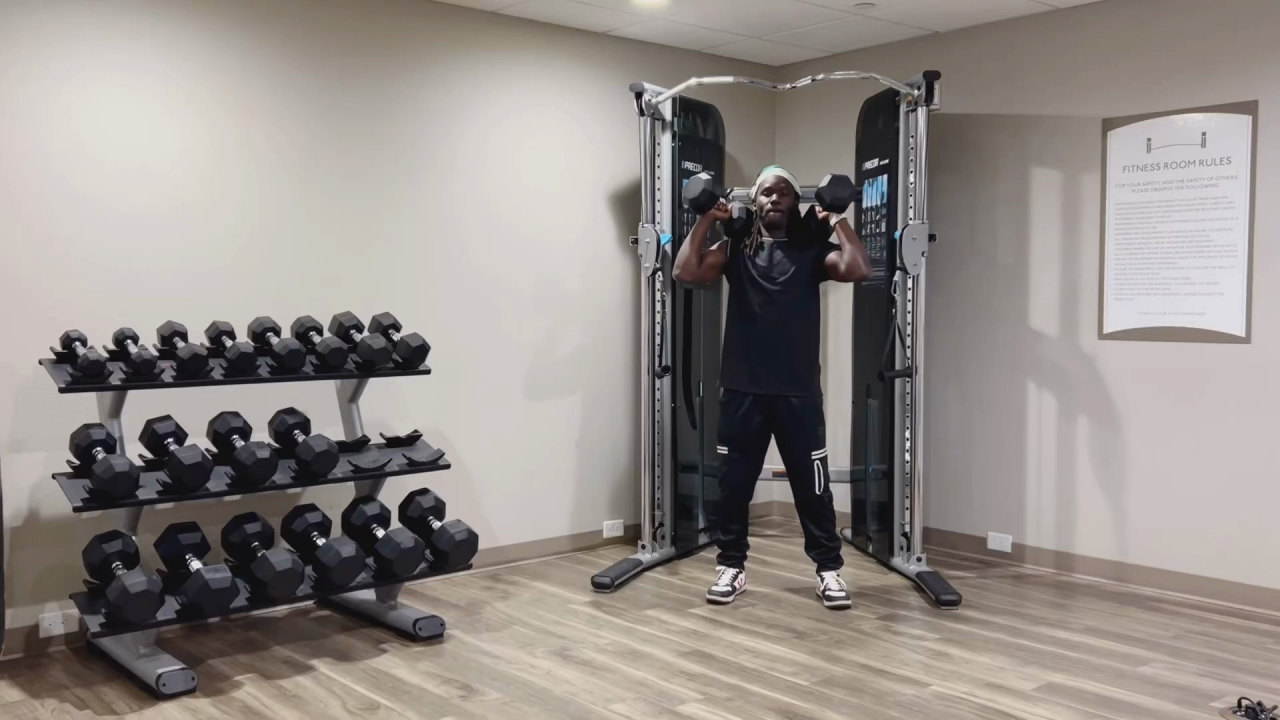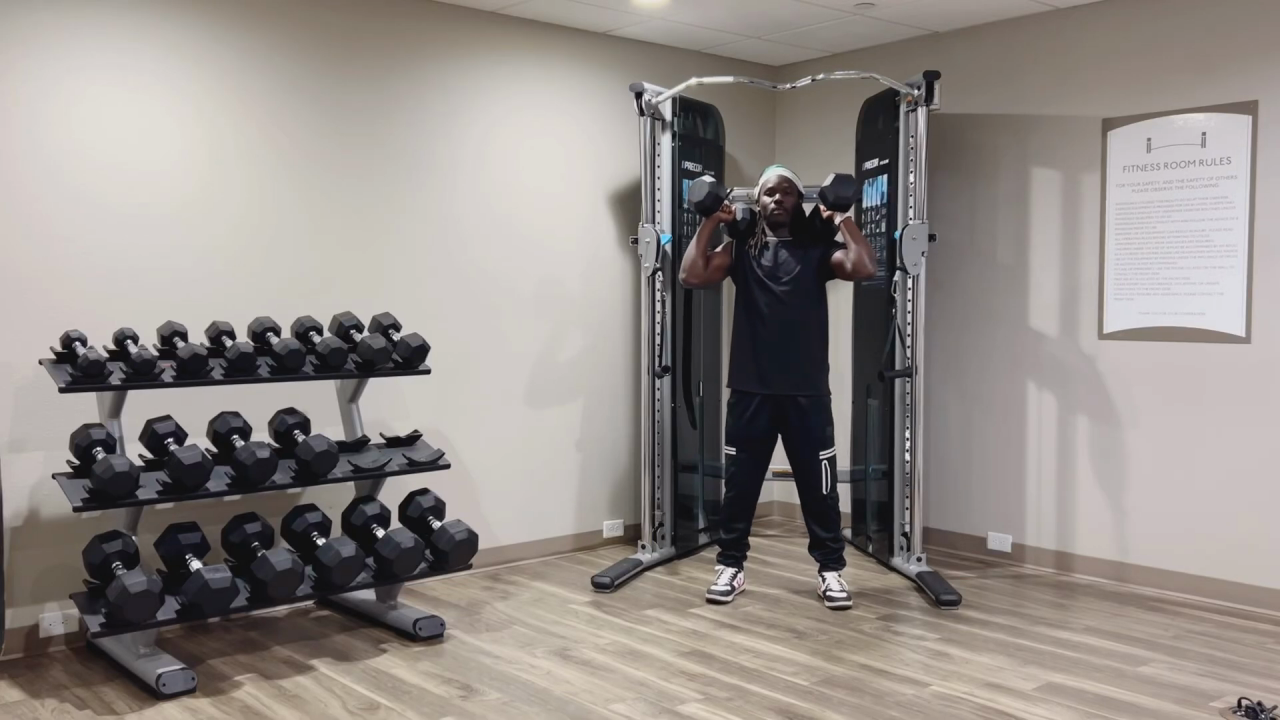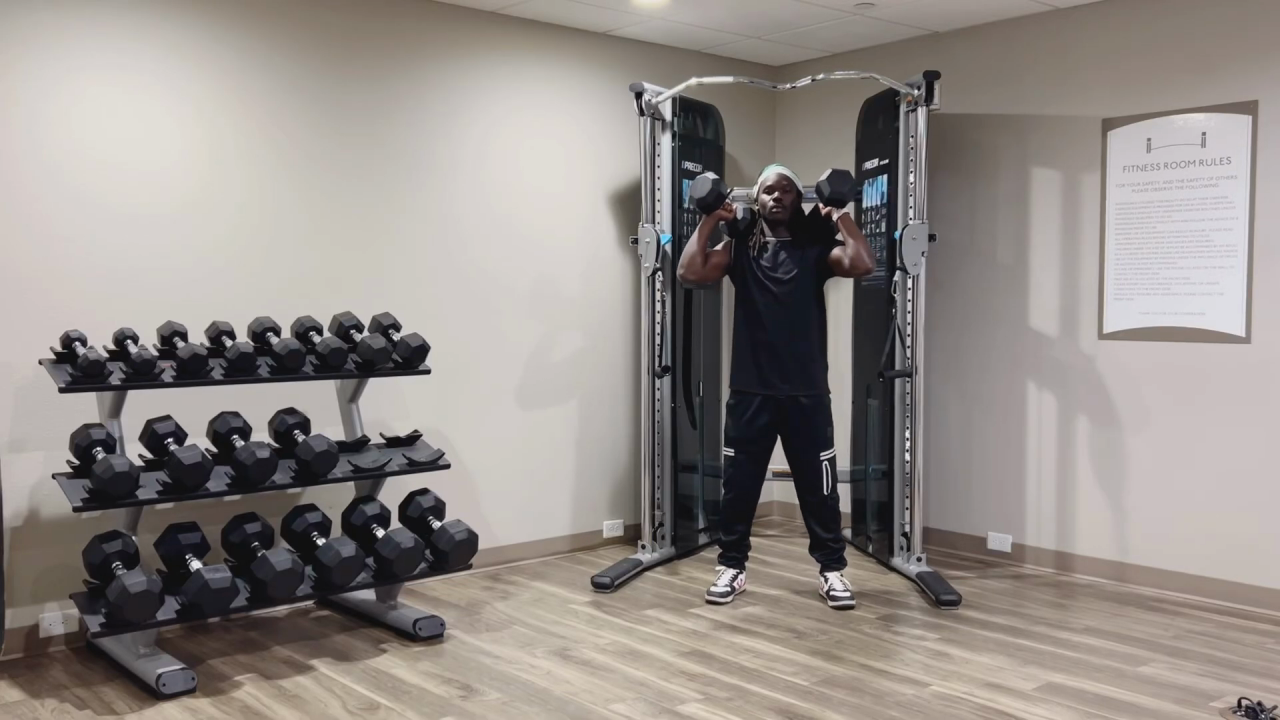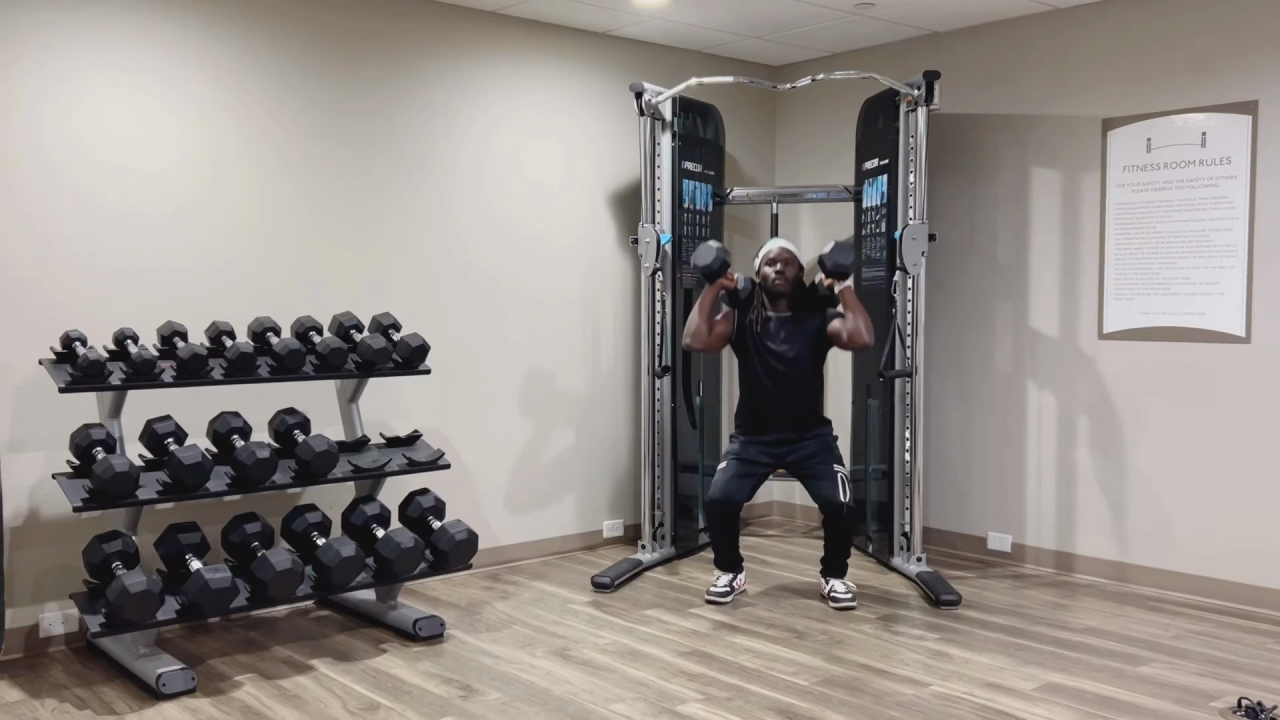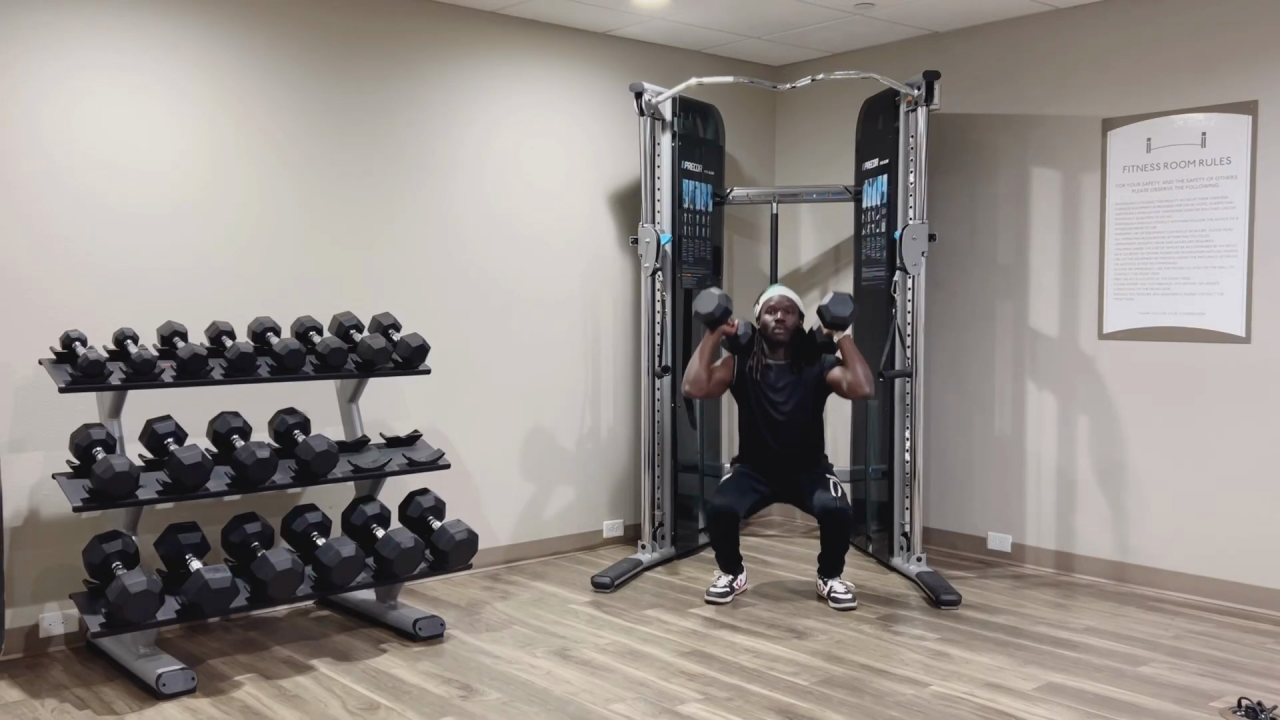
dt=1s
person 1, frame 1
left shoulder: (813, 249)
right shoulder: (736, 249)
left elbow: (857, 269)
right elbow: (686, 272)
left wrist: (837, 221)
right wrist: (706, 220)
left hip: (799, 390)
right hip: (743, 388)
left knee: (812, 484)
right knee: (734, 483)
left ankle: (829, 569)
right ankle: (731, 566)
person 1, frame 2
left shoulder: (818, 249)
right shoulder: (740, 249)
left elbow: (864, 268)
right elbow: (692, 275)
left wrist: (842, 220)
right wrist: (710, 223)
left hip: (807, 390)
right hip: (750, 388)
left knee: (818, 484)
right knee: (740, 482)
left ankle: (830, 569)
right ankle: (730, 566)
person 1, frame 3
left shoulder: (817, 247)
right shoulder: (739, 249)
left elbow: (862, 264)
right elbow: (690, 272)
left wrist: (840, 216)
right wrist: (710, 220)
left hip: (806, 390)
right hip: (750, 390)
left knee: (818, 484)
right knee: (739, 483)
left ankle: (832, 570)
right ankle: (731, 567)
person 1, frame 4
left shoulder: (818, 318)
right shoulder: (741, 318)
left elbow: (862, 339)
right elbow: (694, 341)
left wrist: (844, 288)
right wrist: (712, 289)
left hip: (810, 436)
right hip: (752, 436)
left knee: (837, 503)
right knee: (720, 499)
left ankle: (834, 575)
right ankle: (730, 571)
person 1, frame 5
left shoulder: (818, 365)
right shoulder: (740, 364)
left elbow: (863, 389)
right elbow: (693, 387)
left wrist: (842, 336)
right wrist: (712, 335)
left hip: (809, 473)
right hip: (753, 471)
left knee: (836, 509)
right knee: (720, 507)
left ankle: (830, 577)
right ankle: (731, 573)
